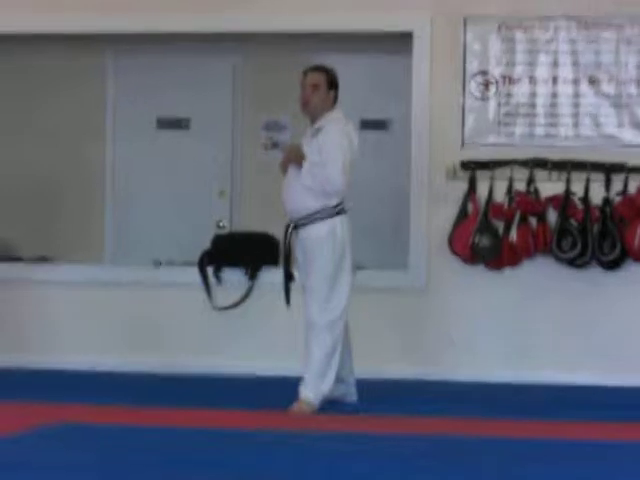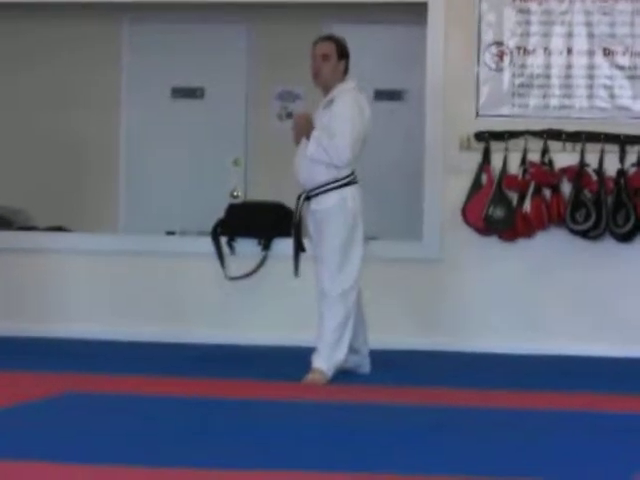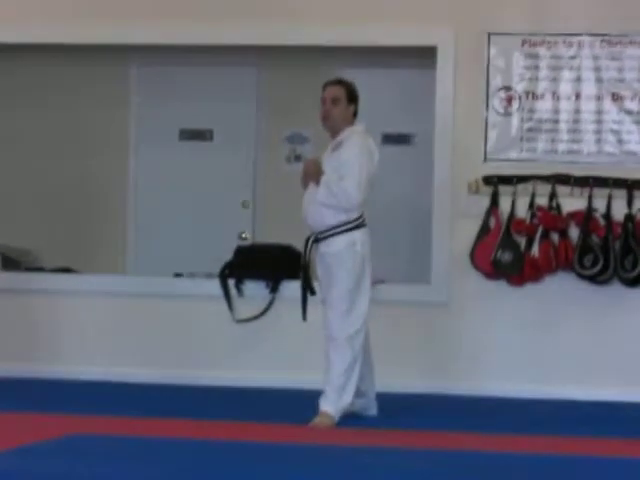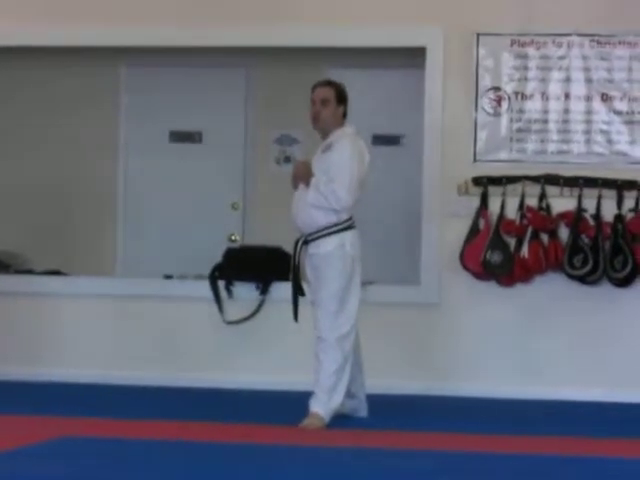
dt=1s
person 1, frame 1
left shoulder: (336, 129)
right shoulder: (316, 131)
left elbow: (335, 181)
left wrist: (302, 162)
right wrist: (292, 166)
left hip: (325, 230)
right hip: (310, 230)
left knee: (323, 312)
right knee: (329, 310)
left ankle: (312, 392)
right ankle: (341, 386)
person 1, frame 2
left shoulder: (348, 100)
right shoulder: (329, 103)
left elbow: (342, 154)
left wrist: (309, 132)
right wrist: (304, 135)
left hip: (337, 201)
right hip: (322, 201)
left knee: (335, 283)
right knee: (343, 281)
left ankle: (325, 363)
right ankle: (355, 356)
person 1, frame 3
left shoulder: (357, 144)
right shoulder: (337, 146)
left elbow: (351, 196)
left wrist: (319, 177)
right wrist: (311, 180)
left hip: (345, 243)
right hip: (330, 244)
left knee: (342, 326)
right knee: (350, 324)
left ankle: (332, 406)
right ankle: (362, 399)
person 1, frame 4
left shoulder: (347, 145)
right shoulder: (327, 148)
left elbow: (342, 198)
left wrist: (309, 179)
right wrist: (302, 181)
left hip: (335, 245)
right hip: (319, 245)
left knee: (332, 328)
right knee: (340, 326)
left ankle: (322, 407)
right ankle: (351, 400)
